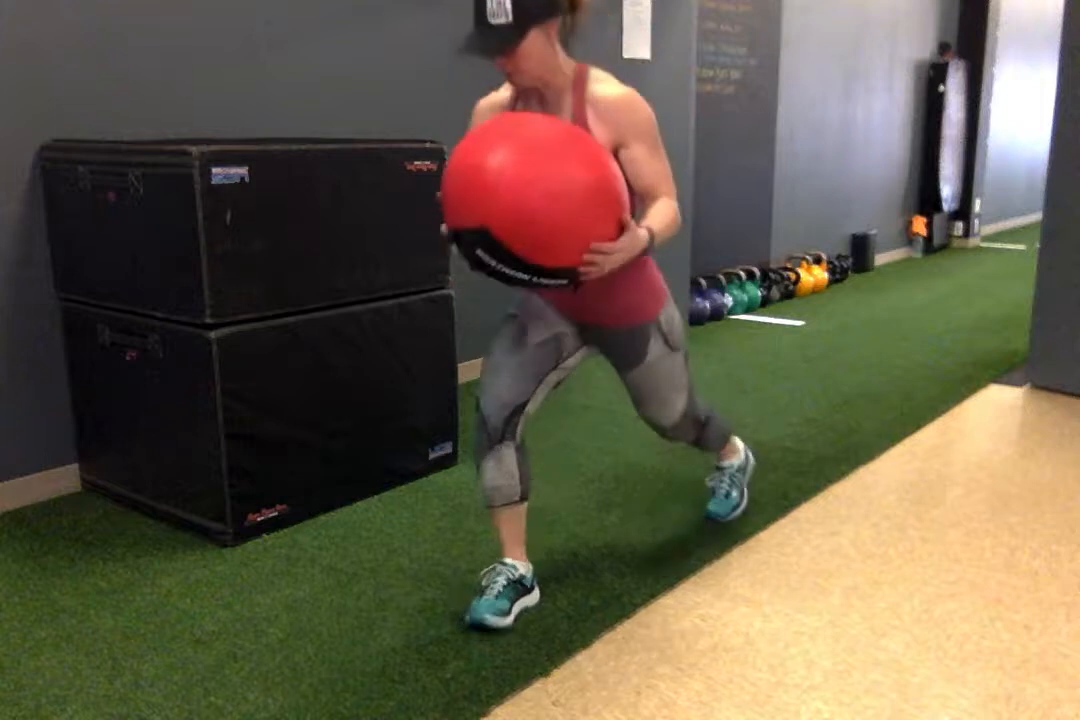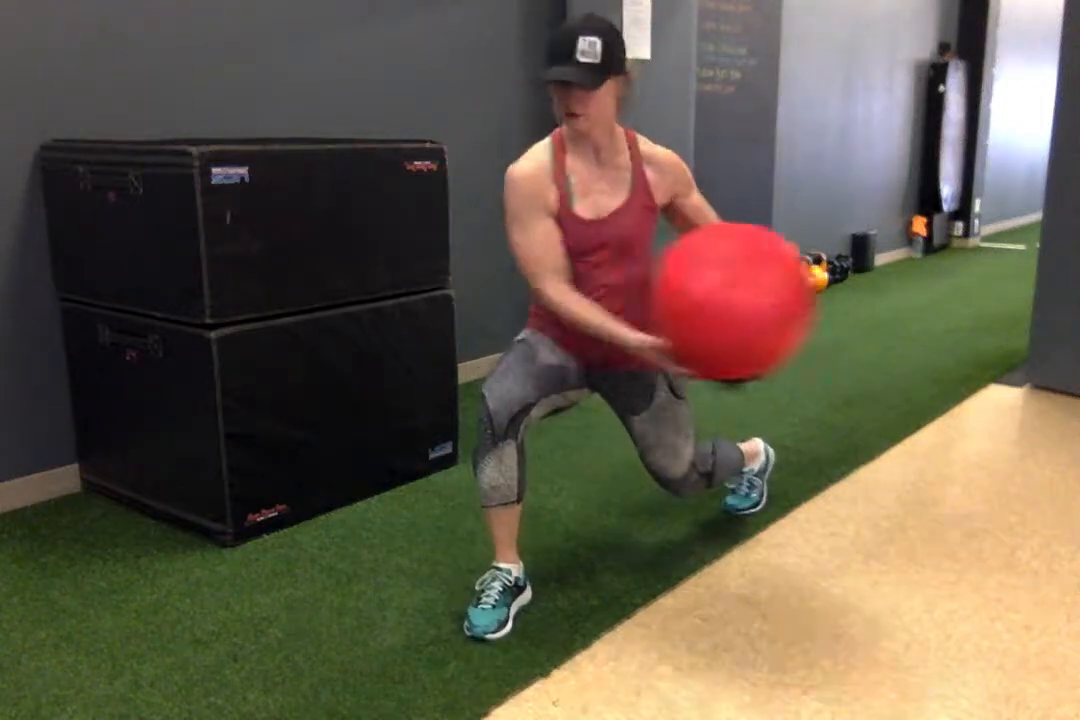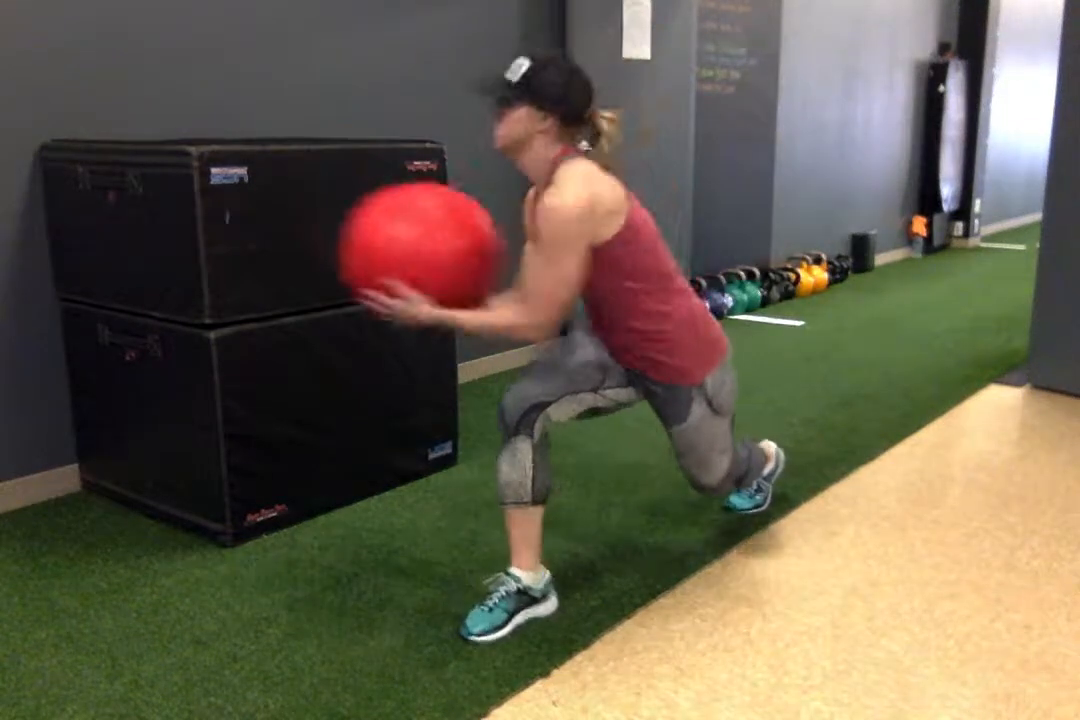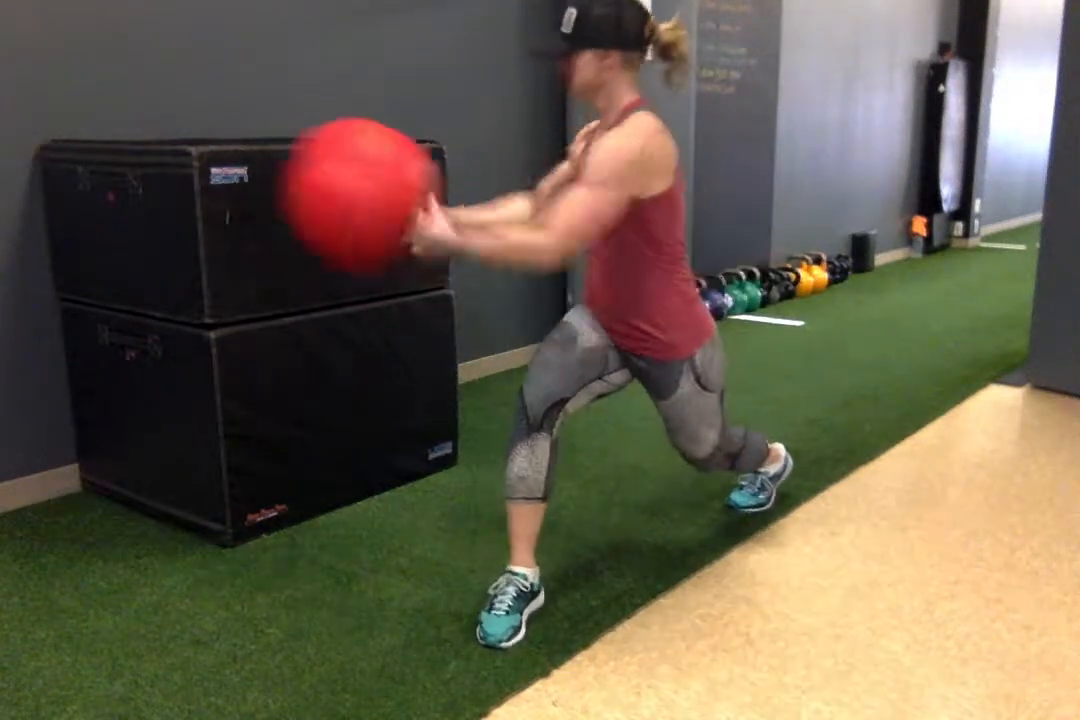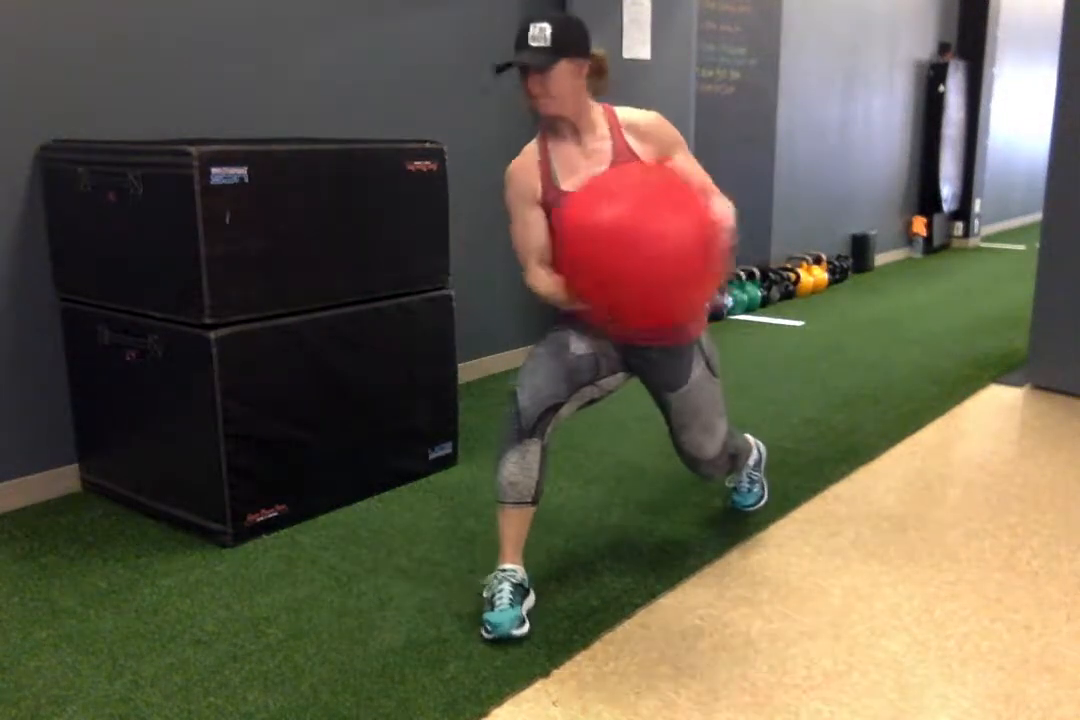
dt=1s
person 1, frame 1
left shoulder: (613, 103)
right shoulder: (490, 112)
left elbow: (666, 204)
left wrist: (637, 239)
left hip: (628, 303)
right hip: (548, 300)
left knee: (672, 418)
right knee: (494, 415)
left ankle: (733, 456)
right ankle: (514, 571)
person 1, frame 2
left shoulder: (659, 165)
right shoulder: (529, 175)
right elbow: (551, 287)
right wrist: (629, 340)
left hip: (642, 344)
right hip: (558, 335)
left knee: (678, 473)
right knee: (497, 412)
left ankle: (752, 457)
right ankle: (506, 573)
person 1, frame 3
left shoulder: (572, 200)
right shoulder: (543, 193)
left elbow: (534, 320)
right elbow: (532, 295)
left wrist: (435, 315)
right wrist: (444, 302)
left hip: (681, 355)
right hip: (614, 341)
left knee: (711, 475)
right knee: (522, 411)
left ankle: (763, 458)
right ankle: (529, 580)
person 1, frame 4
left shoulder: (633, 144)
right shoulder: (593, 135)
left elbow: (552, 248)
right elbow: (533, 207)
left wrist: (452, 241)
right wrist: (455, 220)
left hip: (670, 334)
right hip: (600, 319)
left knee: (704, 448)
right knee: (537, 407)
left ankle: (772, 459)
right ankle: (520, 578)
person 1, frame 5
left shoulder: (644, 129)
right shoulder: (526, 170)
left elbow: (713, 201)
right elbow: (537, 270)
left wrist: (713, 235)
right wrist: (576, 300)
left hip: (671, 327)
right hip: (590, 327)
left knee: (705, 454)
right knee: (528, 412)
left ankle: (748, 455)
right ankle: (509, 578)
